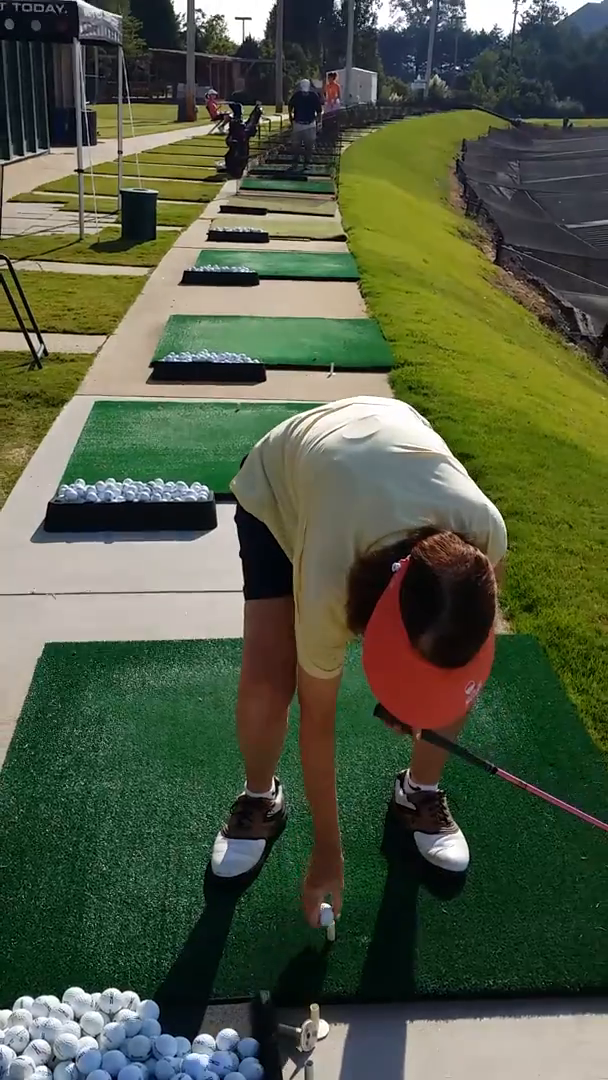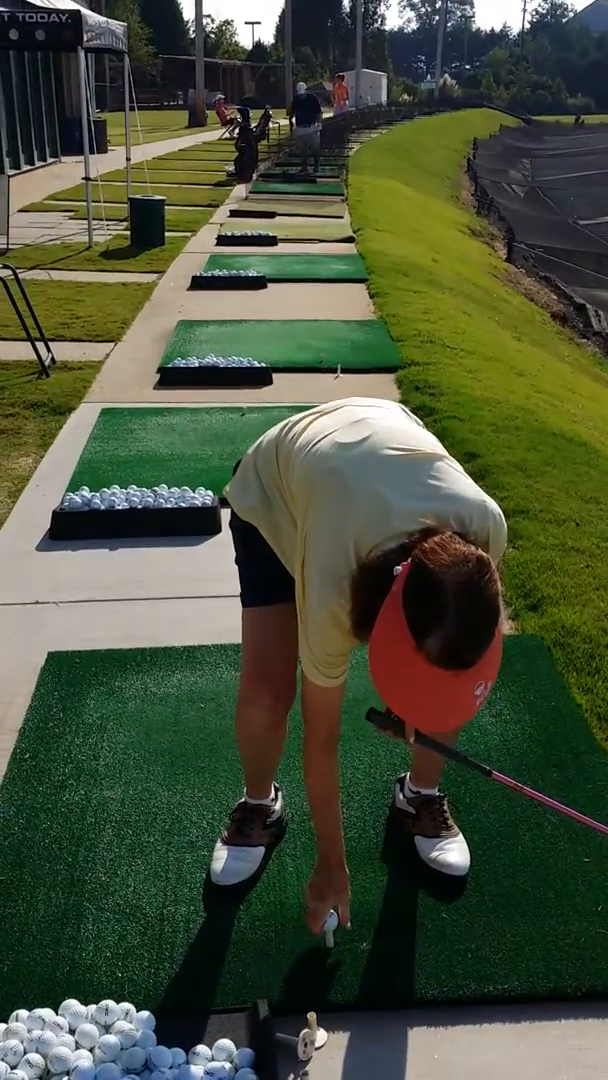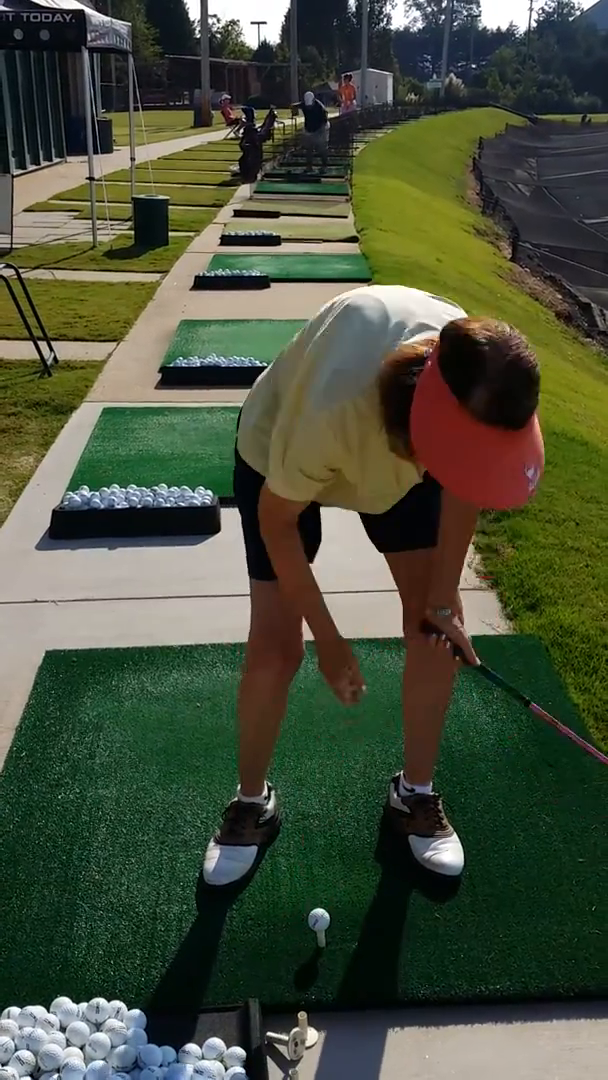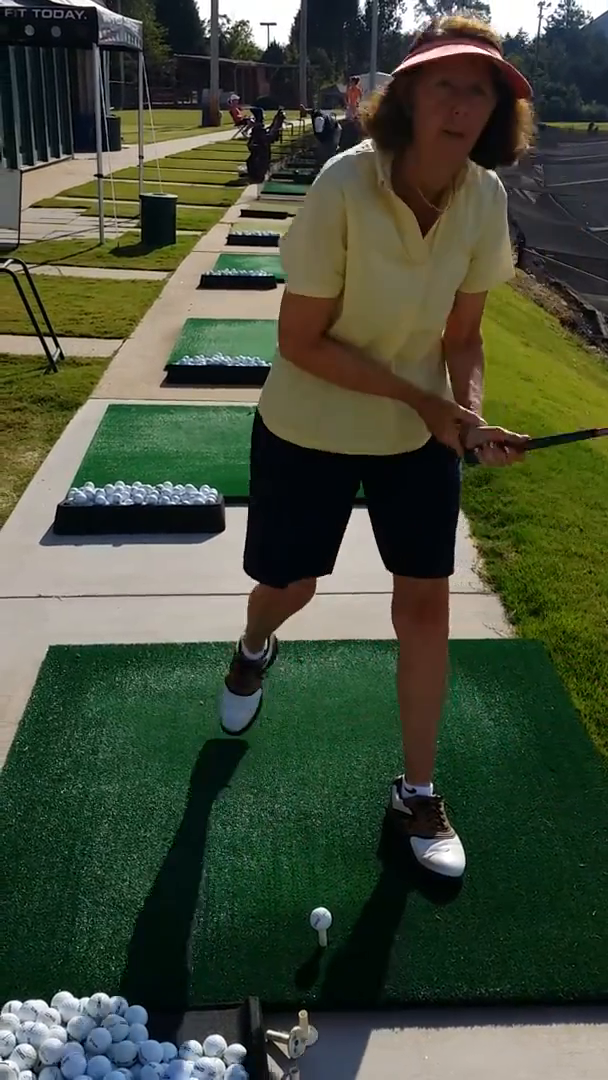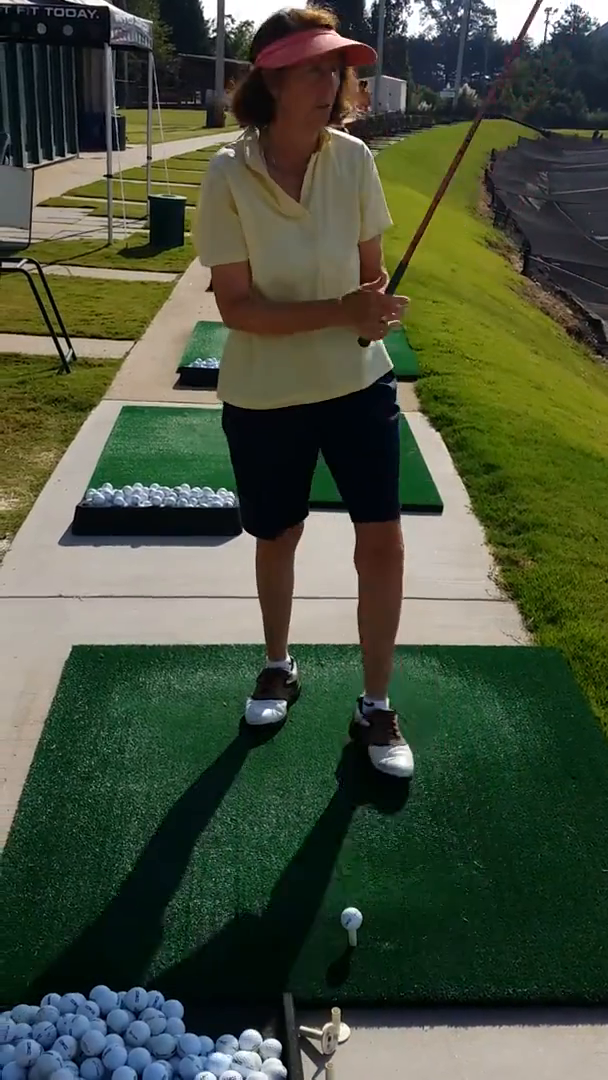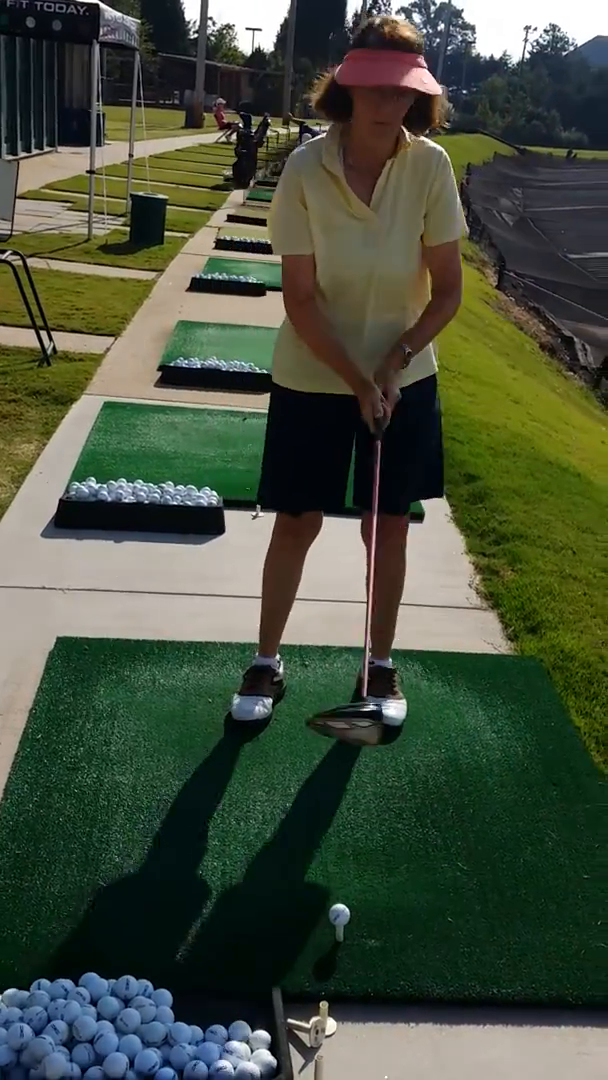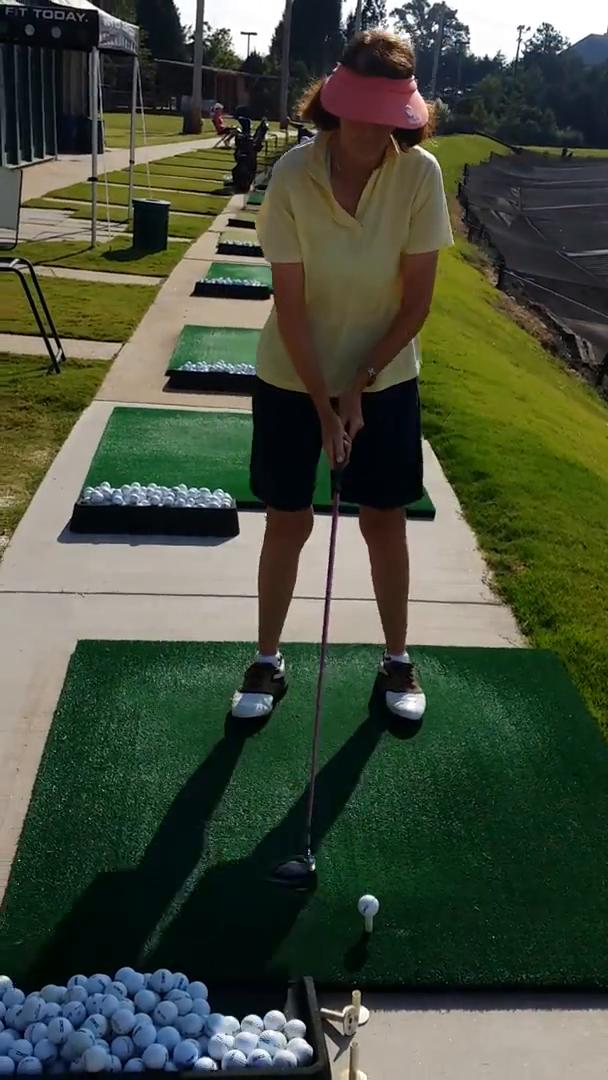
dt=0.7s
person 1, frame 1
left shoulder: (485, 530)
right shoulder: (328, 587)
right elbow: (317, 726)
left wrist: (429, 675)
right wrist: (327, 853)
right hip: (277, 482)
left knee: (452, 670)
right knee: (266, 682)
left ankle: (420, 794)
right ankle: (259, 801)
person 1, frame 2
left shoulder: (484, 524)
right shoulder: (333, 593)
right elbow: (321, 738)
left wrist: (418, 679)
right wrist: (331, 864)
right hip: (273, 491)
left knee: (451, 671)
right knee: (265, 691)
left ankle: (421, 796)
right ankle: (259, 806)
person 1, frame 3
left shoulder: (488, 399)
right shoulder: (334, 405)
left elbow: (461, 488)
right elbow: (277, 522)
left wrist: (443, 600)
right wrist: (329, 641)
left hip: (395, 453)
right hip: (278, 449)
left knee: (435, 622)
right knee: (274, 641)
left ankle: (414, 794)
right ankle: (253, 802)
person 1, frame 4
left shoulder: (485, 198)
right shoulder: (342, 187)
left elbow: (463, 336)
right elbow: (300, 341)
left wrist: (469, 413)
right wrist: (421, 398)
left hip: (419, 429)
right hip: (307, 430)
left knee: (426, 607)
right knee: (286, 587)
left ankle: (417, 792)
right ankle: (255, 650)
person 1, frame 5
left shoulder: (353, 159)
right shoulder: (229, 174)
left elbow: (373, 271)
right elbow: (237, 307)
left wrist: (375, 302)
right wrist: (336, 311)
left hip: (357, 385)
right hip: (265, 396)
left knee: (381, 543)
right knee: (277, 539)
left ankle: (375, 706)
right ankle: (279, 667)
person 1, frame 6
left shoulder: (431, 165)
right shoulder: (305, 168)
left elbow: (448, 289)
right elbow: (300, 301)
left wrist: (395, 361)
right wrist: (356, 380)
left hip: (402, 381)
right hip: (312, 381)
left knee: (388, 527)
right knee: (296, 525)
left ankle: (380, 665)
right ankle: (267, 662)
person 1, frame 7
left shoulder: (420, 173)
right shoulder: (292, 176)
left elbow: (417, 301)
right elbow: (290, 307)
left wrist: (358, 385)
right wrist: (323, 409)
left hip: (385, 380)
right hip: (292, 380)
left knee: (386, 522)
right knee: (287, 523)
left ankle: (396, 660)
right ankle: (268, 660)
